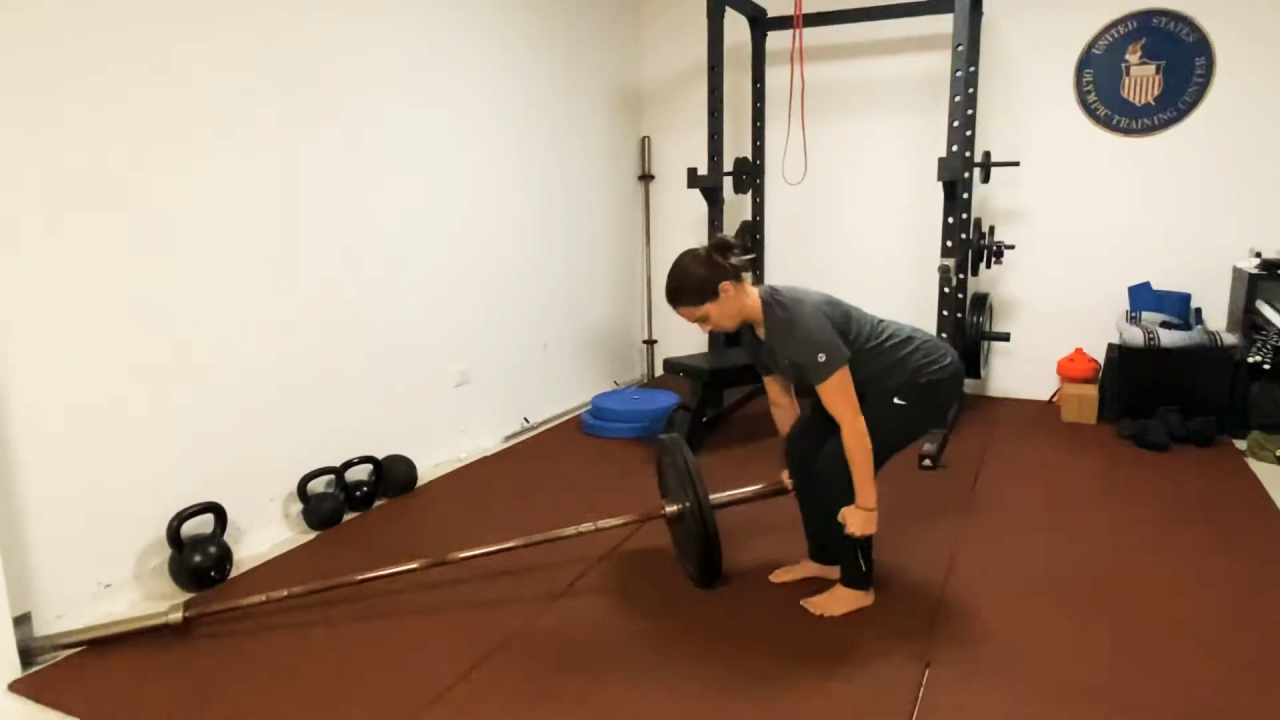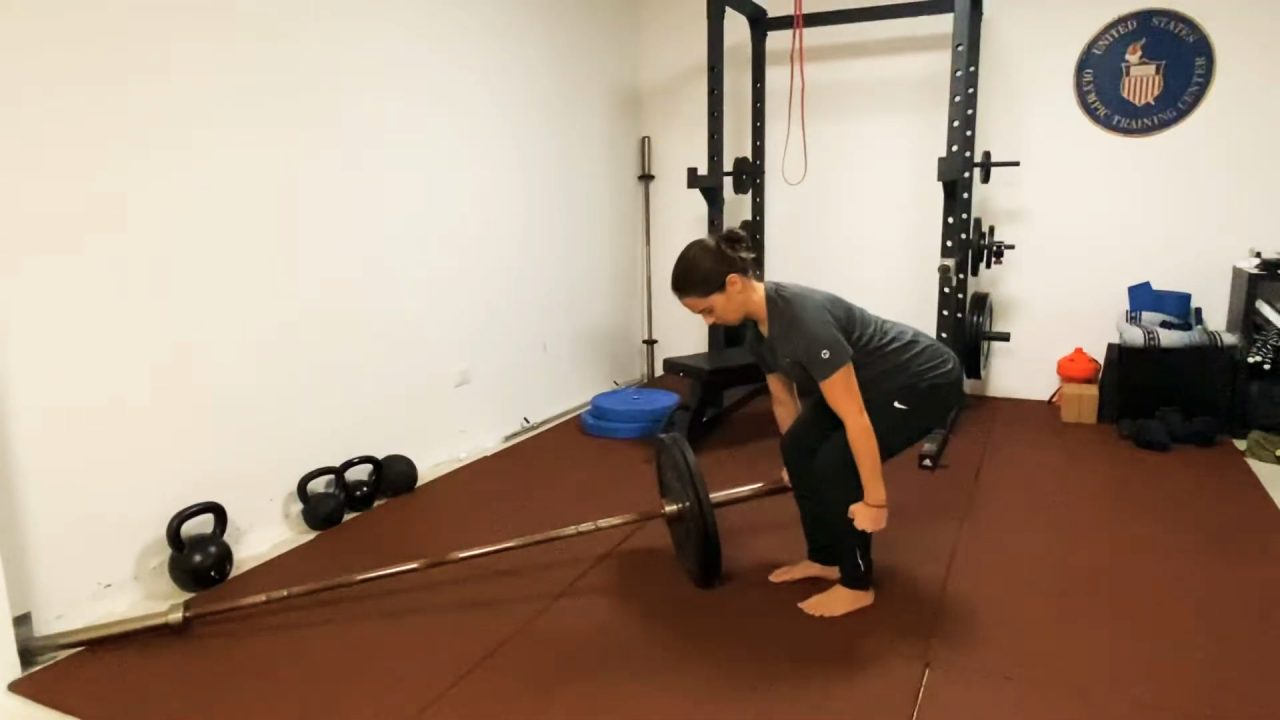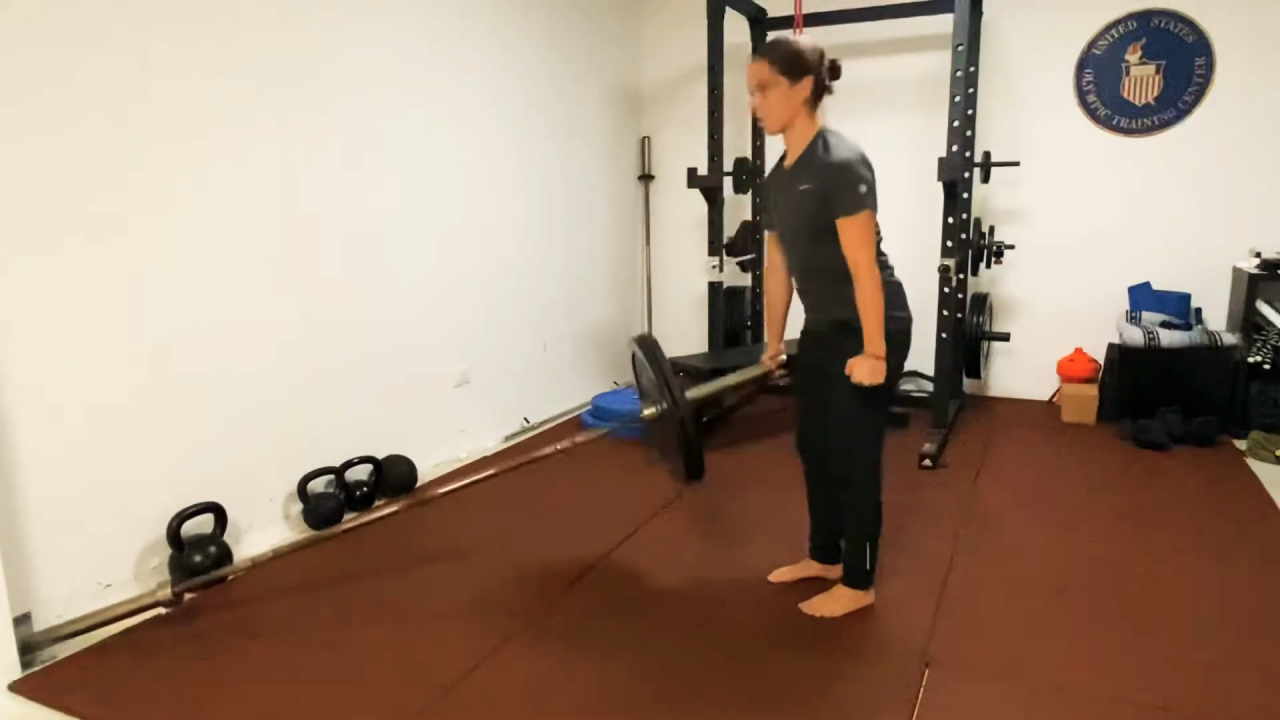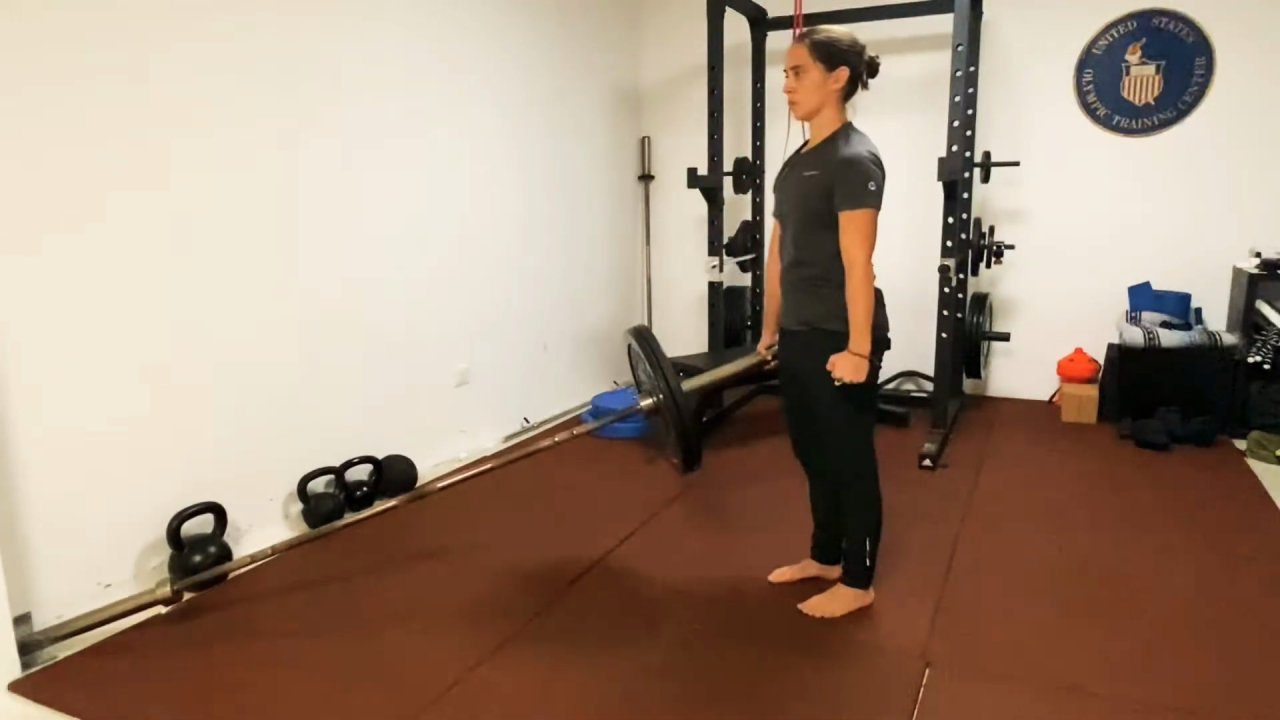
dt=0.7s
person 1, frame 1
left shoulder: (800, 322)
right shoulder: (754, 327)
left elbow: (851, 421)
right elbow: (780, 400)
left wrist: (866, 504)
right wrist: (794, 459)
left hip: (927, 378)
right hip: (875, 378)
left knee: (837, 464)
right knee: (802, 450)
left ankle: (857, 586)
right ankle: (824, 559)
person 1, frame 2
left shoulder: (803, 319)
right shoulder: (758, 326)
left elbow: (855, 419)
right elbow: (784, 398)
left wrist: (875, 499)
right wrist: (792, 458)
left hip: (927, 382)
right hip: (879, 380)
left knee: (834, 466)
right knee: (799, 449)
left ankle: (856, 585)
right ankle: (823, 558)
person 1, frame 3
left shoulder: (841, 164)
right shoulder: (777, 176)
left elbow: (865, 266)
right elbow: (777, 266)
left wrist: (875, 352)
right wrist: (773, 343)
left hip: (867, 329)
right hip: (822, 329)
left knee: (854, 456)
right knee: (814, 448)
left ankle: (858, 583)
right ankle: (823, 556)
person 1, frame 4
left shoulder: (854, 159)
right shoulder: (798, 161)
left elbow: (857, 263)
left wrist: (859, 349)
right wrist: (770, 330)
left hip: (839, 339)
right hip: (798, 335)
left knee: (848, 457)
right knee: (814, 453)
left ankle: (858, 583)
right ankle: (825, 557)
